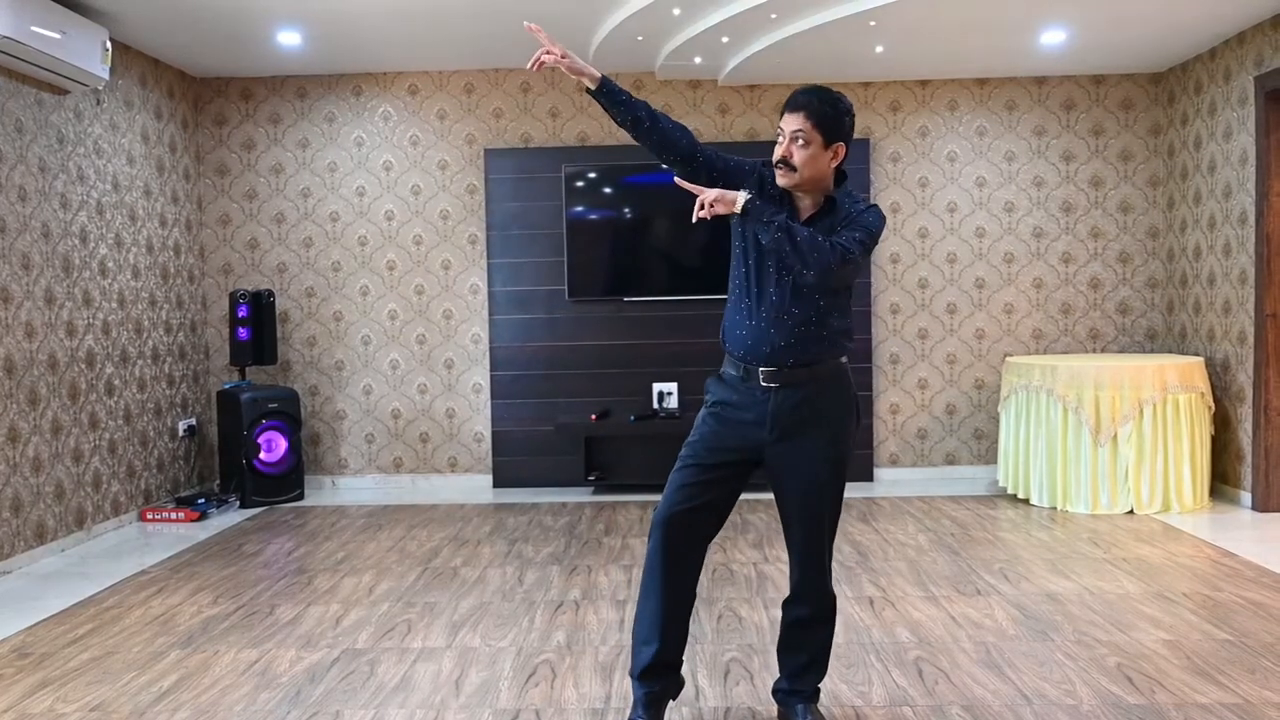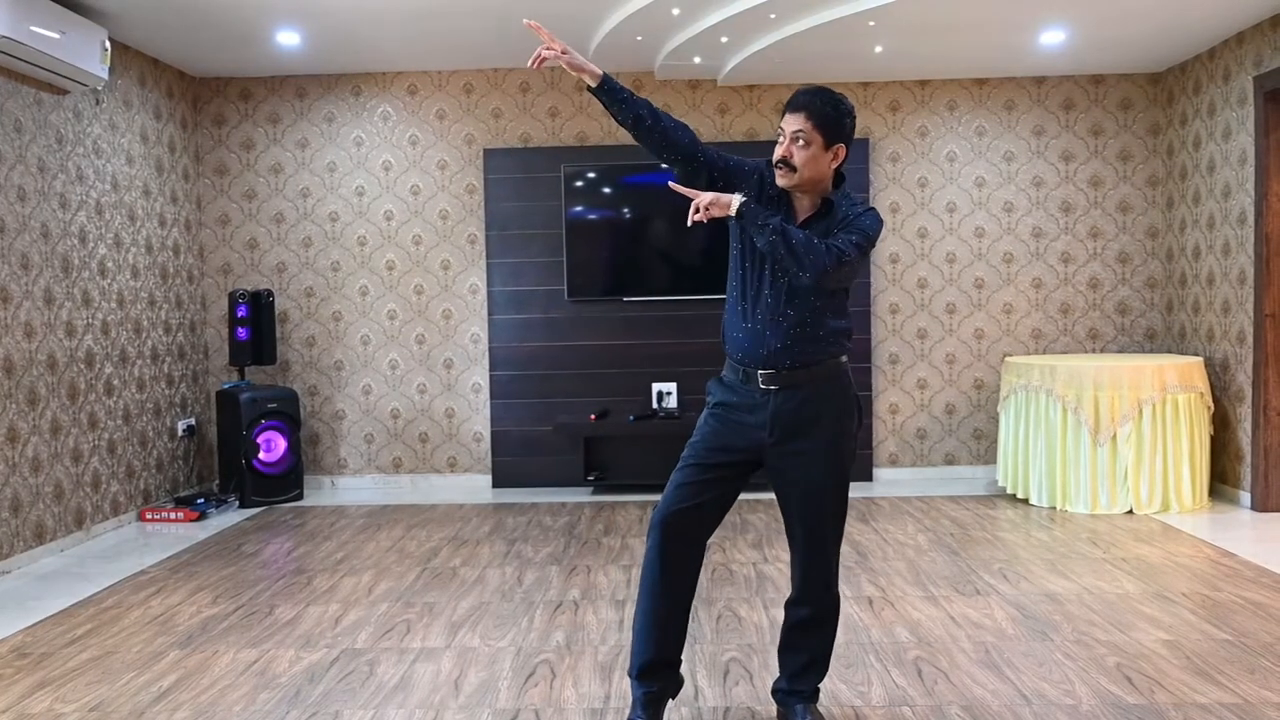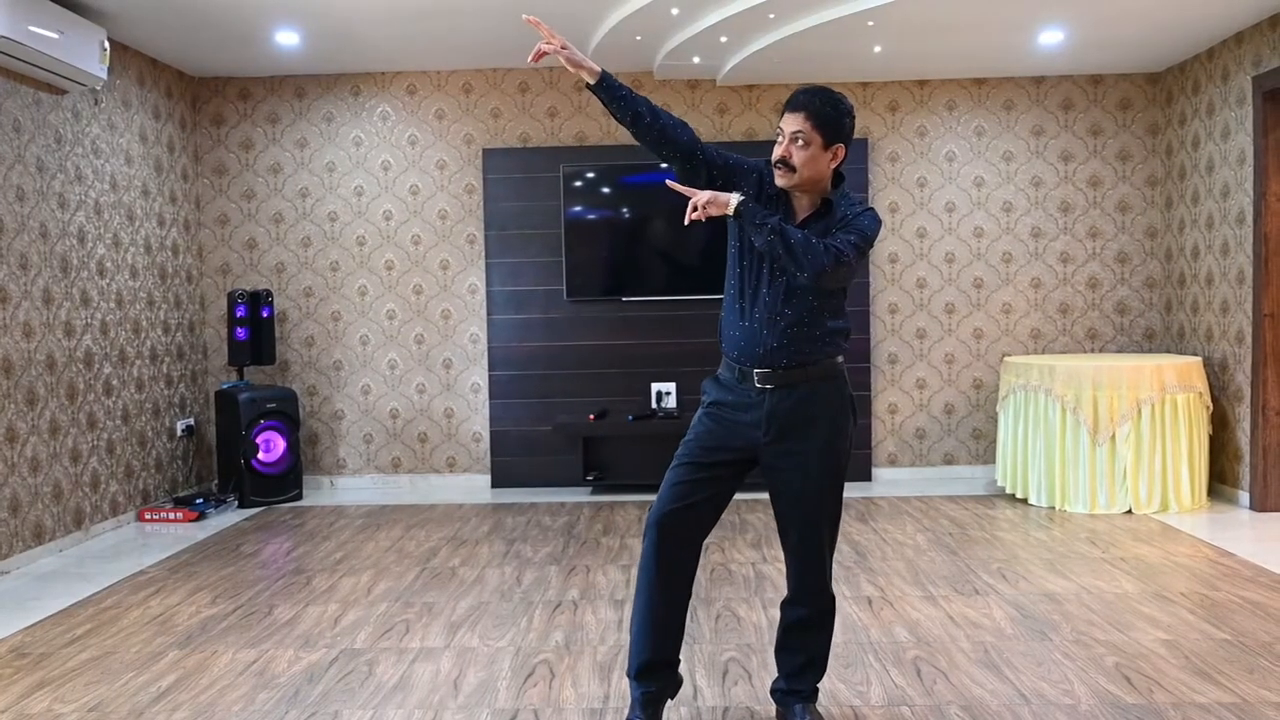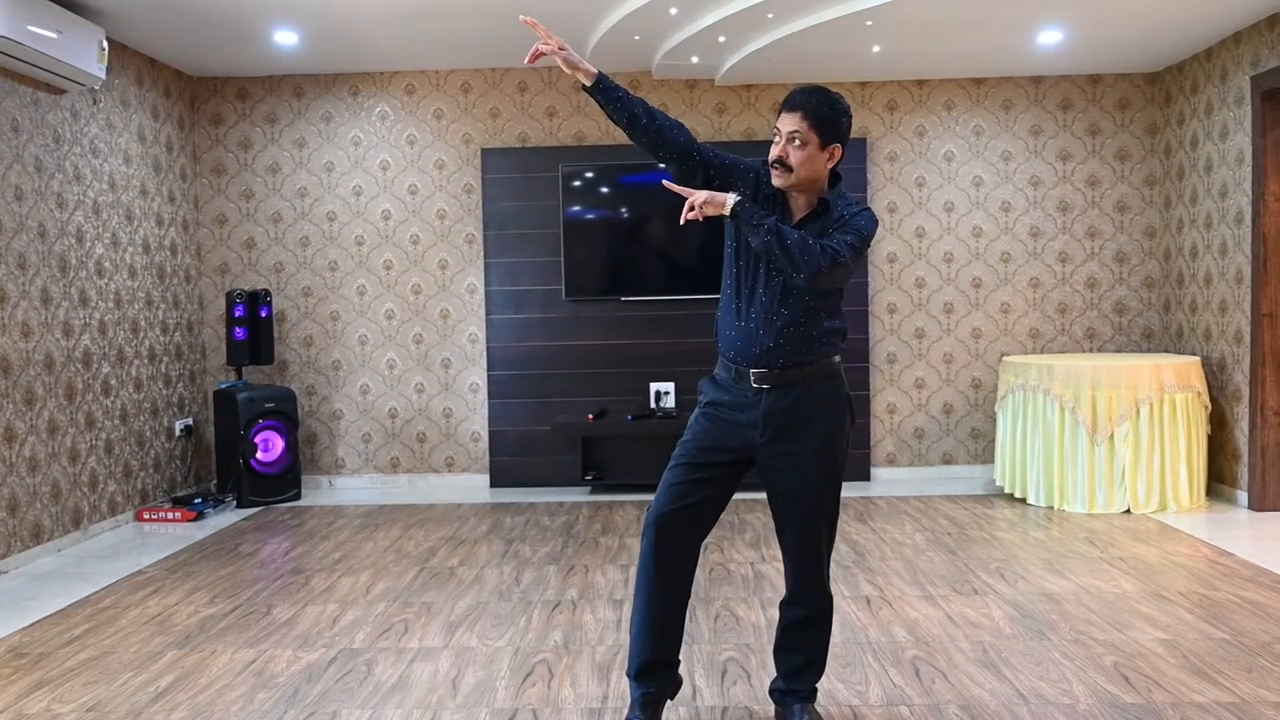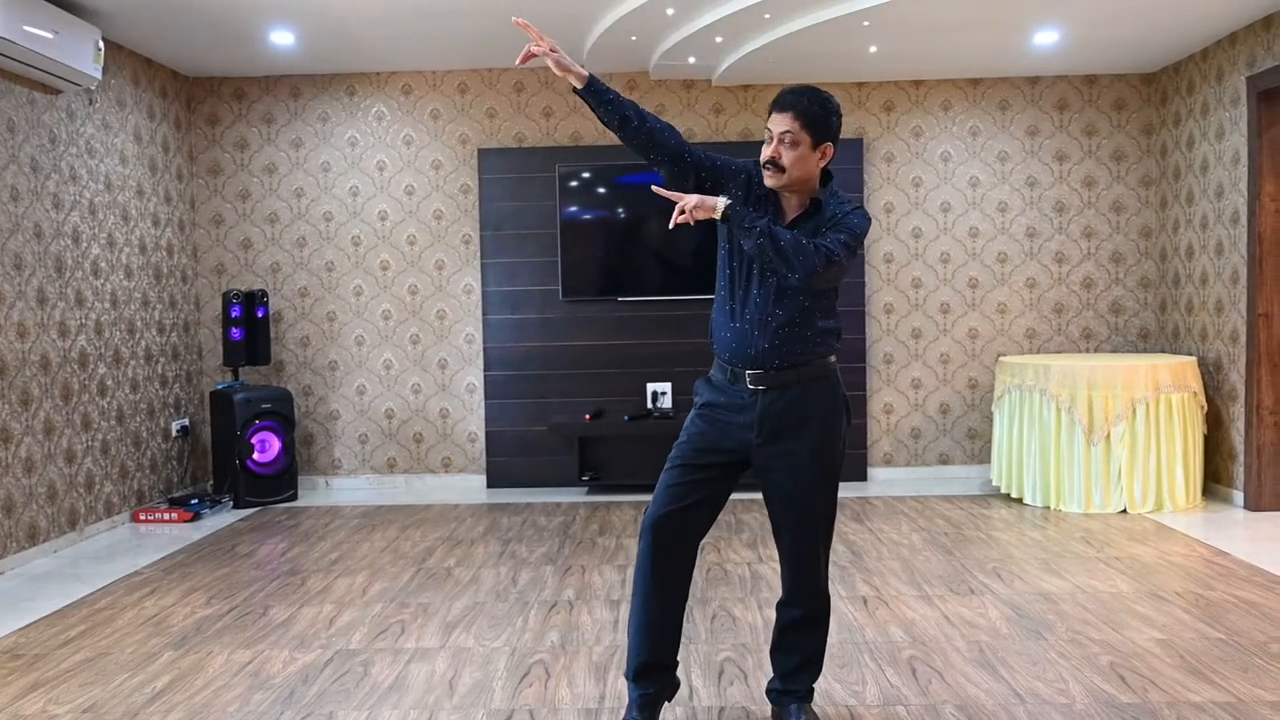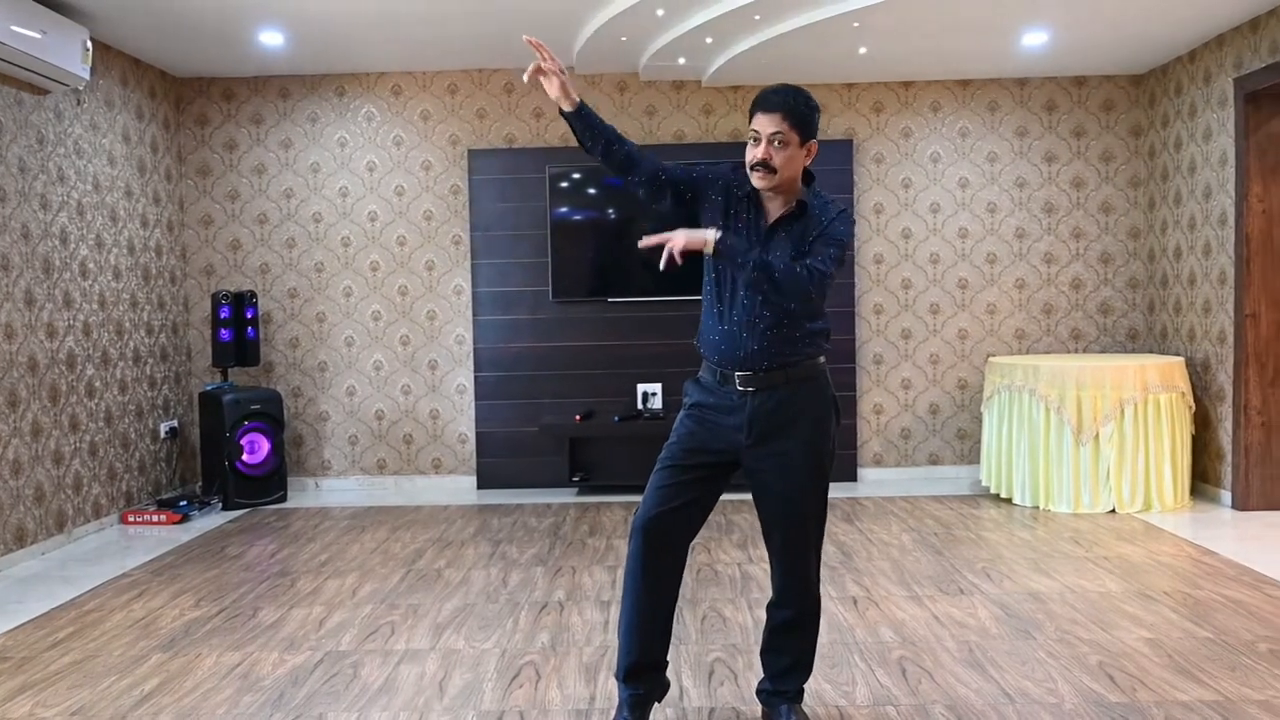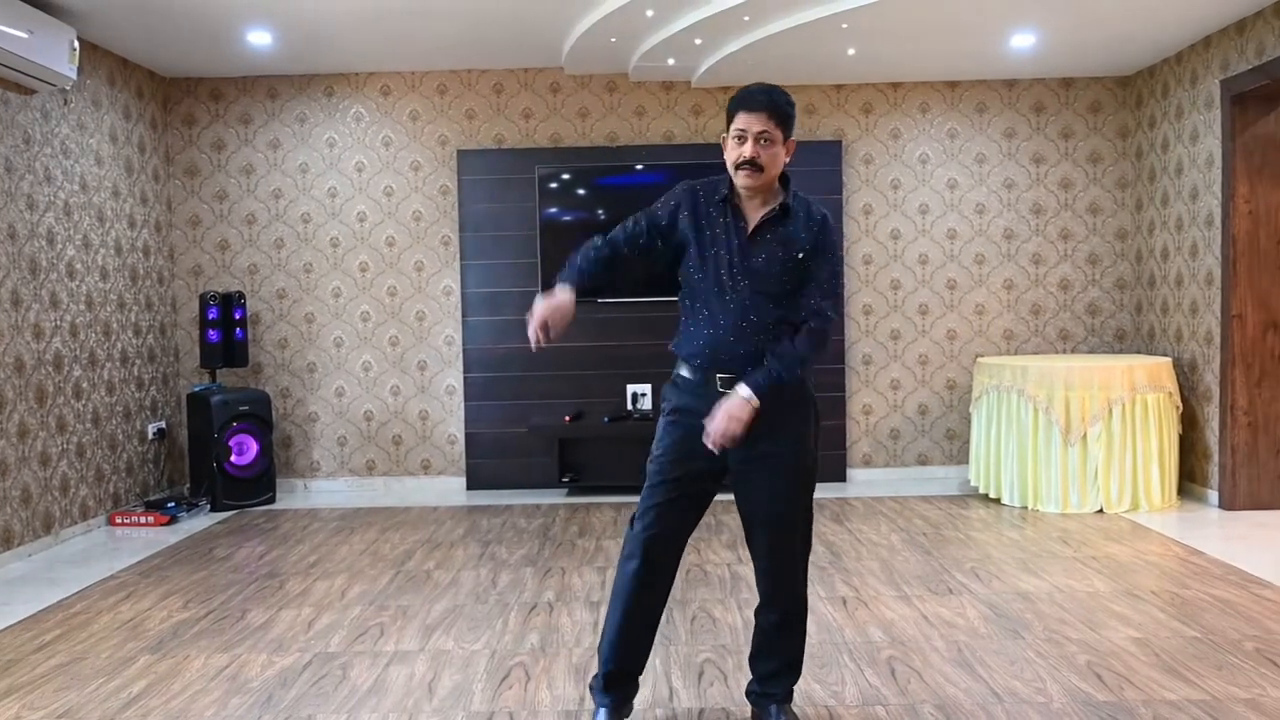
dt=0.2s
person 1, frame 1
left shoulder: (860, 220)
right shoulder: (755, 183)
left elbow: (820, 263)
right elbow: (671, 142)
left wrist: (747, 207)
right wrist: (589, 77)
left hip: (814, 402)
right hip: (737, 392)
left knee: (811, 554)
right knee: (674, 526)
person 1, frame 2
left shoulder: (858, 221)
right shoulder: (753, 183)
left elbow: (815, 265)
right elbow: (671, 139)
left wrist: (741, 210)
right wrist: (592, 76)
left hip: (815, 402)
right hip: (739, 393)
left knee: (815, 554)
right knee: (674, 524)
person 1, frame 3
left shoulder: (857, 221)
right shoulder: (751, 182)
left elbow: (813, 264)
right elbow: (670, 136)
left wrist: (739, 209)
right wrist: (591, 72)
left hip: (810, 402)
right hip: (733, 392)
left knee: (810, 553)
right knee: (669, 525)
person 1, frame 4
left shoulder: (853, 221)
right shoulder: (748, 182)
left elbow: (808, 265)
right elbow: (665, 138)
left wrist: (735, 210)
right wrist: (586, 74)
left hip: (806, 402)
right hip: (730, 392)
left knee: (807, 553)
right knee: (667, 526)
person 1, frame 5
left shoulder: (846, 219)
right shoulder: (741, 184)
left elbow: (804, 266)
right elbow: (658, 141)
left wrist: (725, 212)
right wrist: (577, 77)
left hip: (804, 403)
right hip: (726, 394)
left knee: (804, 554)
right knee: (664, 528)
person 1, frame 6
left shoulder: (831, 223)
right shoulder: (720, 189)
left elbow: (804, 287)
right elbow: (635, 168)
left wrist: (715, 241)
right wrist: (571, 105)
left hip: (793, 404)
right hip: (713, 395)
left knee: (794, 554)
right knee: (655, 529)
person 1, frame 7
left shoulder: (813, 228)
right shoulder: (686, 204)
left elbow: (816, 330)
right elbow: (616, 246)
left wrist: (752, 395)
right wrist: (566, 289)
left hip: (774, 410)
right hip: (691, 400)
left knee: (782, 561)
right knee: (651, 545)
